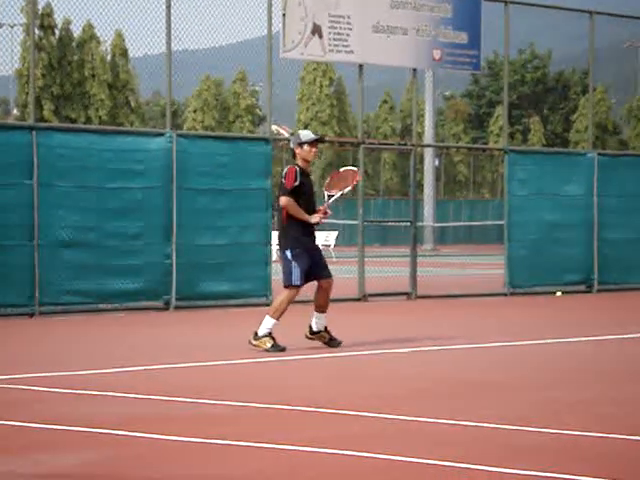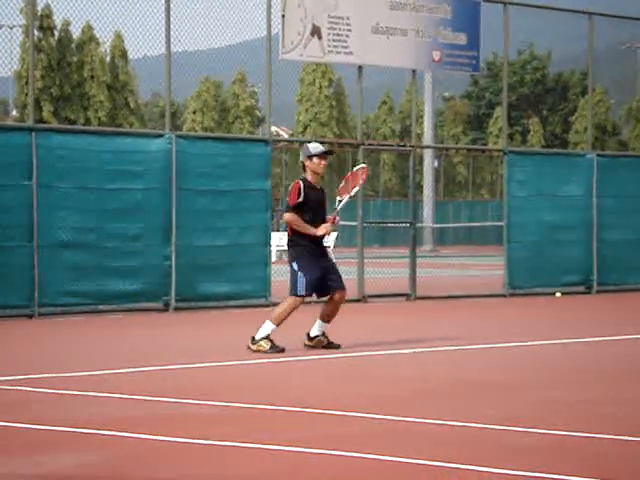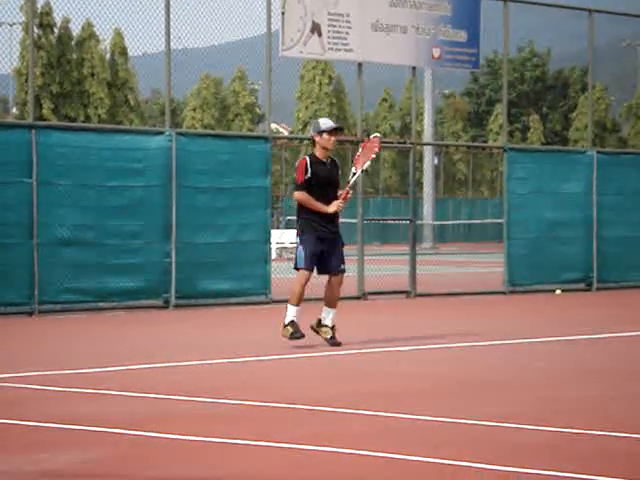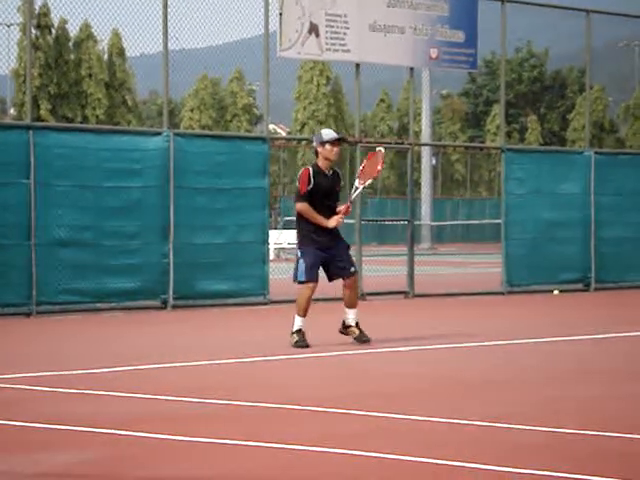
dt=0.2s
person 1, frame 1
left shoulder: (305, 175)
right shoulder: (293, 171)
right elbow: (285, 201)
left wrist: (316, 213)
right wrist: (309, 218)
left hip: (306, 240)
right hip: (293, 240)
left knee: (326, 281)
right knee: (293, 287)
left ankle: (318, 329)
right ankle: (262, 334)
person 1, frame 2
left shoulder: (320, 190)
right shoulder: (299, 186)
right elbow: (289, 217)
left wrist: (326, 223)
right wrist: (315, 231)
left hip: (319, 252)
right hip: (301, 252)
left knee: (338, 294)
right knee: (297, 297)
left ankle: (316, 335)
right ankle: (260, 338)
person 1, frame 3
left shoulder: (334, 164)
right shoulder: (306, 162)
right elbow: (299, 194)
left wrist: (340, 197)
right wrist: (327, 208)
left hip: (331, 229)
right hip: (309, 229)
left knee: (337, 276)
right knee: (304, 273)
left ankle: (324, 323)
right ankle: (290, 321)
person 1, frame 4
left shoulder: (335, 175)
right shoulder: (308, 173)
right elbow: (300, 205)
left wrist: (341, 210)
right wrist: (327, 222)
left hip: (332, 238)
right hip: (310, 239)
left knee: (351, 278)
right knee: (308, 285)
left ankle: (350, 324)
right ankle: (298, 330)
